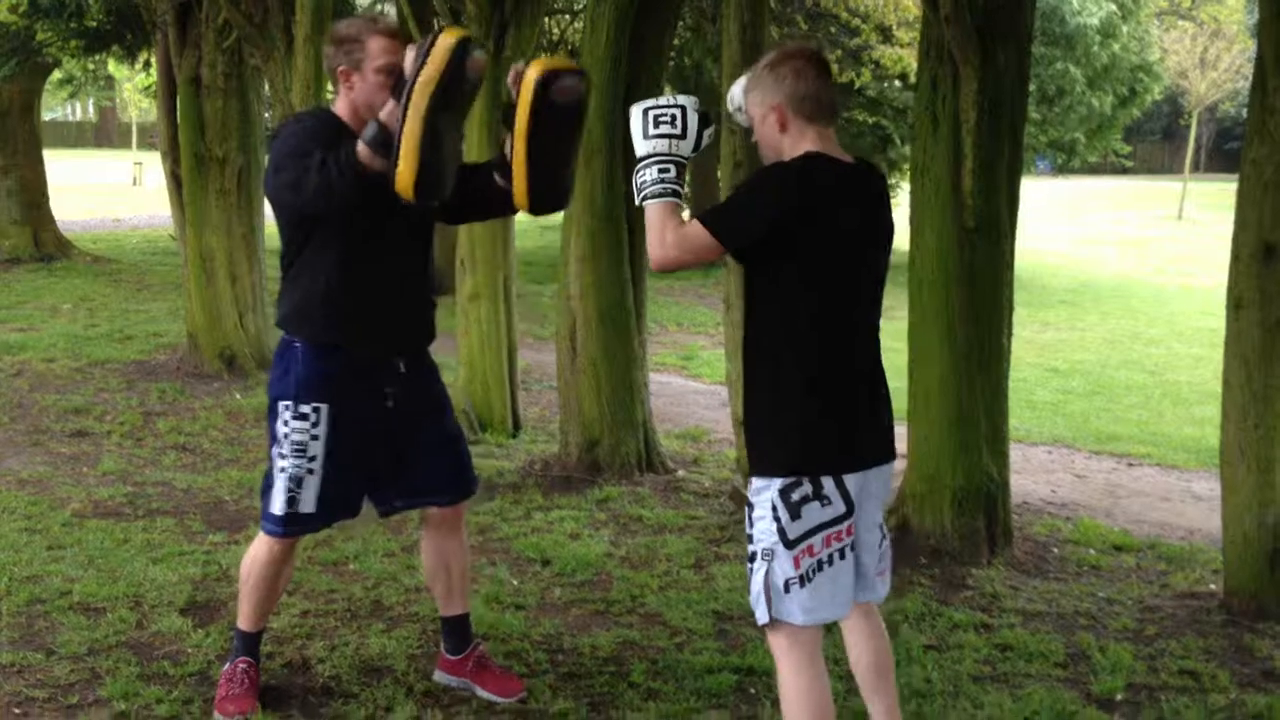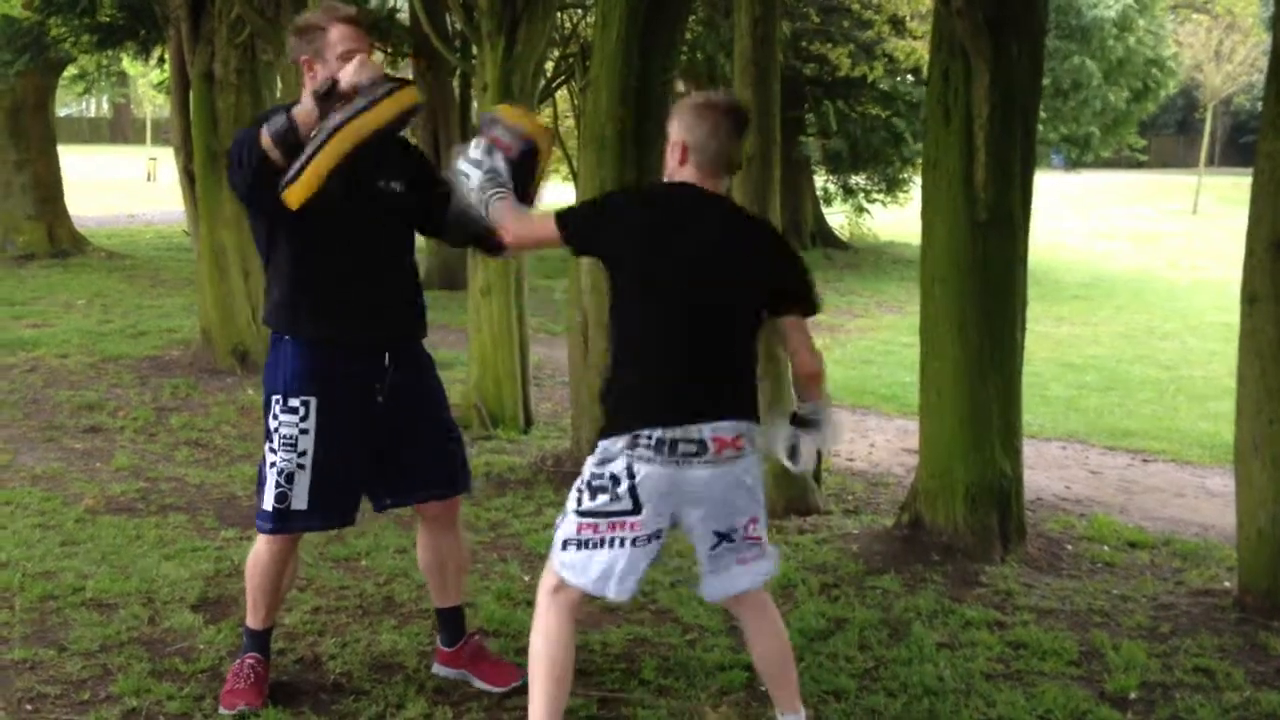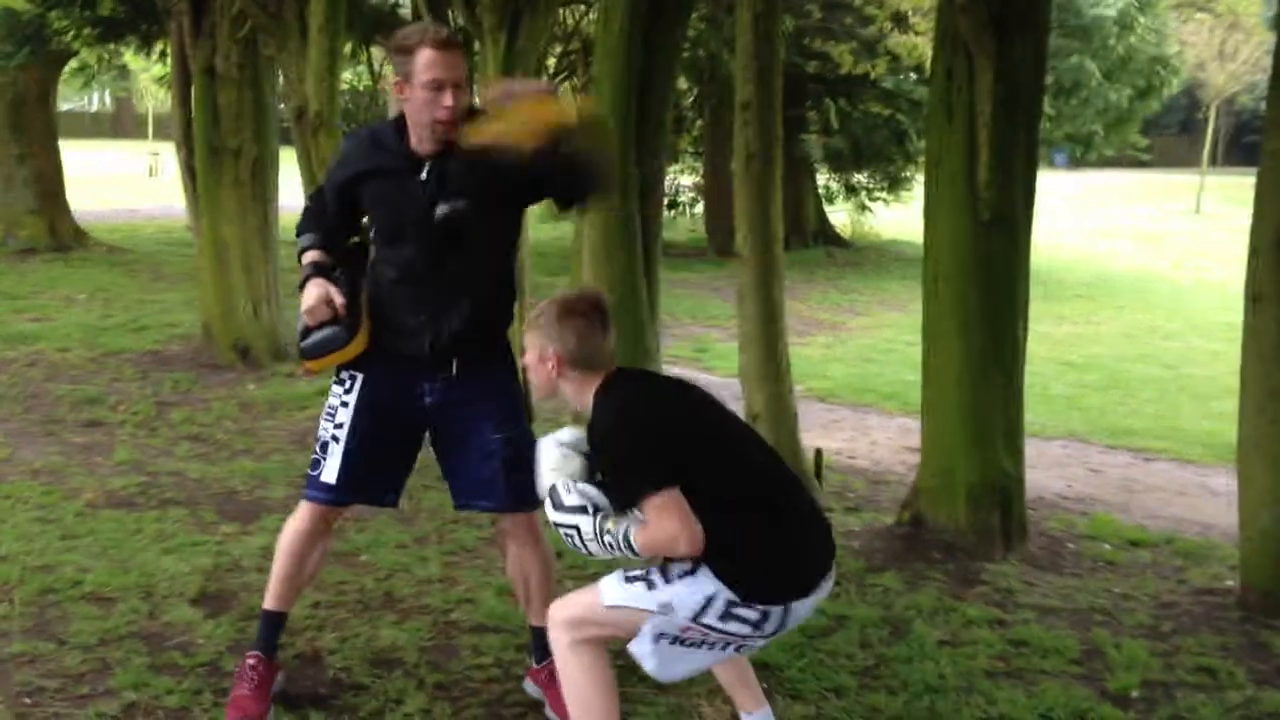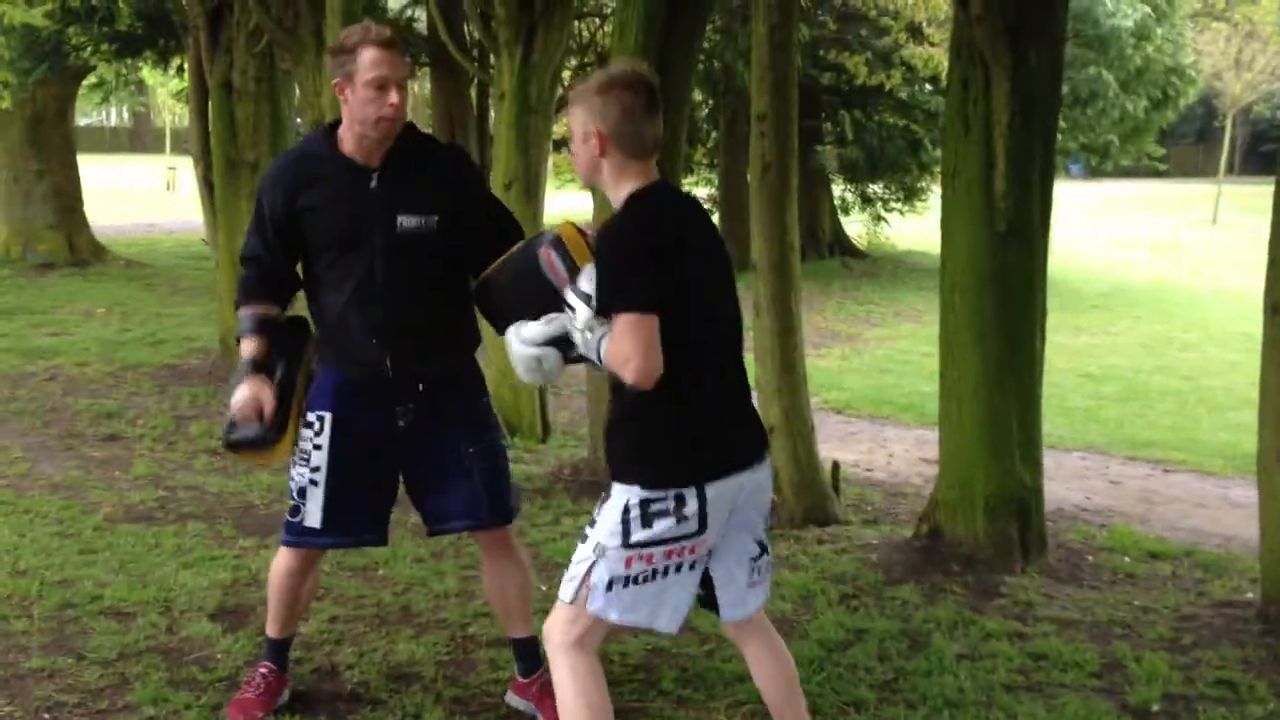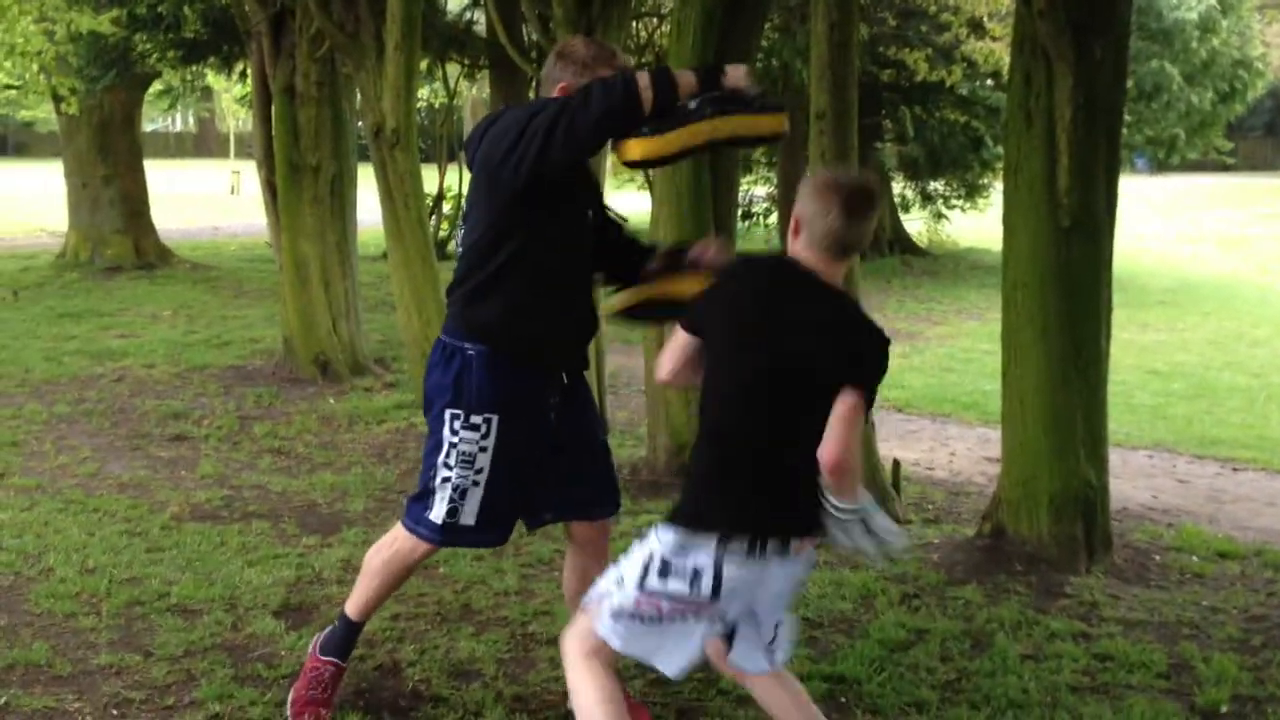
dt=1s
person 1, frame 1
right shoulder: (302, 142)
left elbow: (488, 193)
right elbow: (339, 189)
right wrist: (402, 107)
left hip: (404, 363)
right hip: (322, 366)
left knee: (446, 504)
right knee: (285, 525)
left ankle: (458, 654)
right ankle: (242, 663)
person 1, frame 2
left shoulder: (389, 150)
right shoulder: (276, 135)
left elbow: (455, 217)
right elbow: (249, 171)
right wrist: (329, 99)
left hip: (398, 357)
right hip: (312, 361)
left knee: (438, 502)
right knee: (282, 523)
left ankle: (454, 644)
right ankle: (253, 657)
person 1, frame 3
left shoulder: (491, 153)
right shoulder: (371, 151)
left elbow: (568, 177)
right elbow: (323, 220)
right wrist: (316, 277)
left hip: (474, 369)
right hip: (387, 361)
left knee: (518, 515)
right knee: (320, 506)
right ankle: (263, 657)
person 1, frame 4
left shoulder: (445, 170)
right shoulder: (297, 175)
left elbow: (501, 256)
right elbow: (263, 273)
right wrist: (255, 369)
left hip: (445, 384)
right hip: (348, 386)
left knee: (493, 530)
right knee: (304, 541)
person 1, frame 5
left shoulder: (572, 174)
right shoulder: (520, 134)
left elbow: (619, 255)
right elbow: (611, 105)
left wrist: (692, 256)
right wrist: (710, 80)
left hip: (557, 374)
right hip: (483, 369)
left knee: (591, 526)
right knee: (427, 528)
right ankle: (330, 654)
person 2, frame 1
left shoulder: (785, 189)
right shoulder: (868, 186)
left elbow: (666, 252)
left wrist: (658, 162)
right wrist: (761, 108)
left hip: (801, 453)
right hip: (864, 443)
left knee: (792, 631)
right knee: (858, 606)
person 2, frame 2
left shoulder: (631, 210)
right shoulder: (764, 242)
left elbow: (516, 233)
right elbow: (806, 361)
left wrist: (485, 185)
right wrist: (809, 415)
left hip: (641, 449)
right hip: (728, 445)
left knee: (558, 596)
right knee: (749, 595)
person 2, frame 3
left shoulder: (617, 423)
right shoulder: (642, 392)
left elbow: (682, 537)
left wrist: (599, 531)
right wrist: (600, 497)
left hip: (764, 583)
right hip: (804, 558)
left knee: (569, 622)
person 2, frame 4
left shoulder: (627, 233)
right shoulder: (686, 213)
left elbow: (640, 366)
left wrist: (585, 326)
right wrist: (590, 316)
left hip: (671, 481)
right hip: (742, 464)
left knee: (568, 636)
right knee: (747, 621)
person 2, frame 5
left shoulder: (741, 279)
right shoulder: (864, 339)
left elbow: (669, 373)
right elbow: (834, 456)
right wrist: (857, 512)
left hip: (709, 534)
right hip: (787, 544)
left knee: (582, 646)
right knee: (748, 663)
